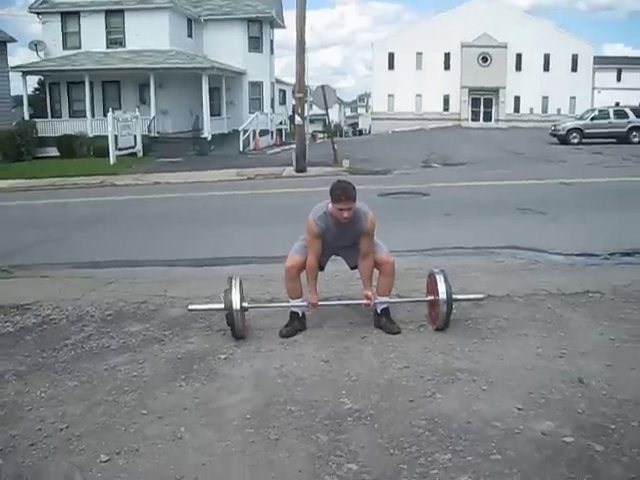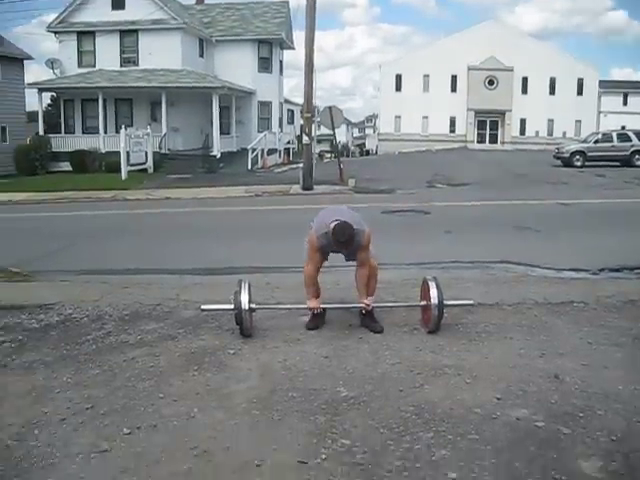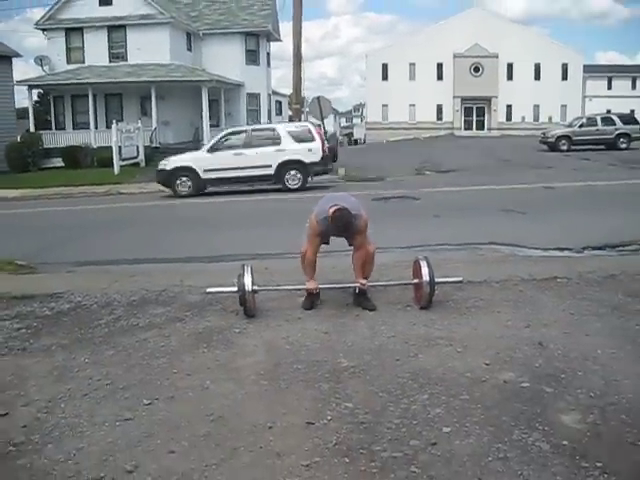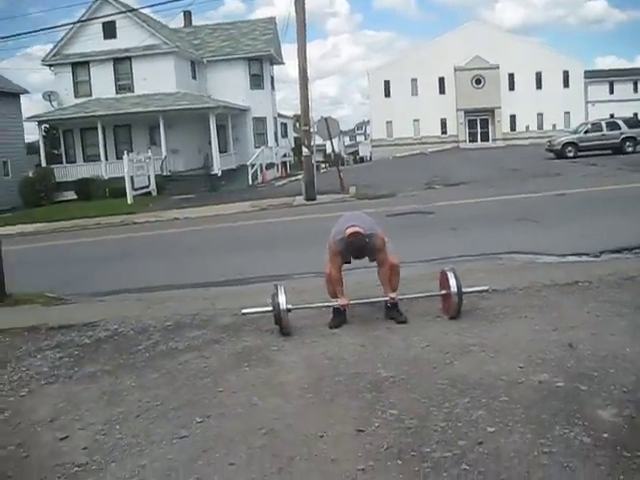
dt=1s
person 1, frame 1
left shoulder: (367, 218)
right shoulder: (316, 219)
left elbow: (365, 257)
right elbow: (313, 257)
left wrist: (367, 288)
right wrist: (312, 291)
left hip: (354, 243)
right hip: (318, 243)
left knee: (388, 263)
right knee: (291, 267)
left ankle: (381, 313)
right ankle: (297, 316)
person 1, frame 2
left shoulder: (363, 234)
right shoulder: (317, 235)
left elbow: (362, 267)
right elbow: (311, 267)
left wrist: (363, 297)
right wrist: (312, 298)
left hip: (353, 238)
right hip: (324, 235)
left knee: (372, 266)
right knee: (310, 268)
left ankle: (366, 313)
right ankle: (317, 312)
person 1, frame 3
left shoulder: (360, 219)
right shoulder: (317, 220)
left elbow: (359, 250)
right elbow: (311, 252)
left wrist: (360, 278)
right wrist: (310, 280)
left hip: (350, 223)
right hip: (324, 220)
left knee: (369, 251)
right knee: (305, 251)
left ankle: (360, 292)
right ankle: (312, 292)
person 1, frame 4
left shoulder: (377, 237)
right shoulder: (335, 241)
left elbow: (383, 266)
right elbow: (335, 270)
left wrist: (389, 292)
right wrist: (341, 297)
left hip: (368, 235)
right hip: (342, 238)
left knee: (394, 263)
right knee: (329, 273)
left ankle: (391, 306)
